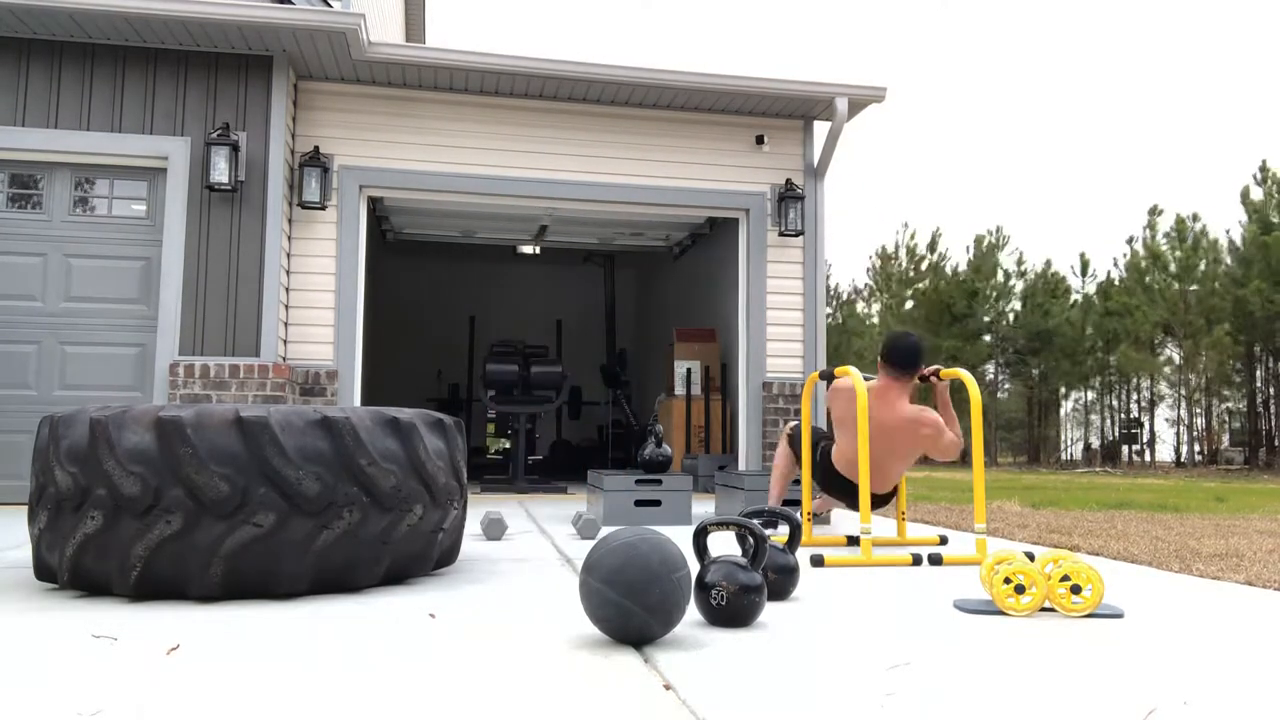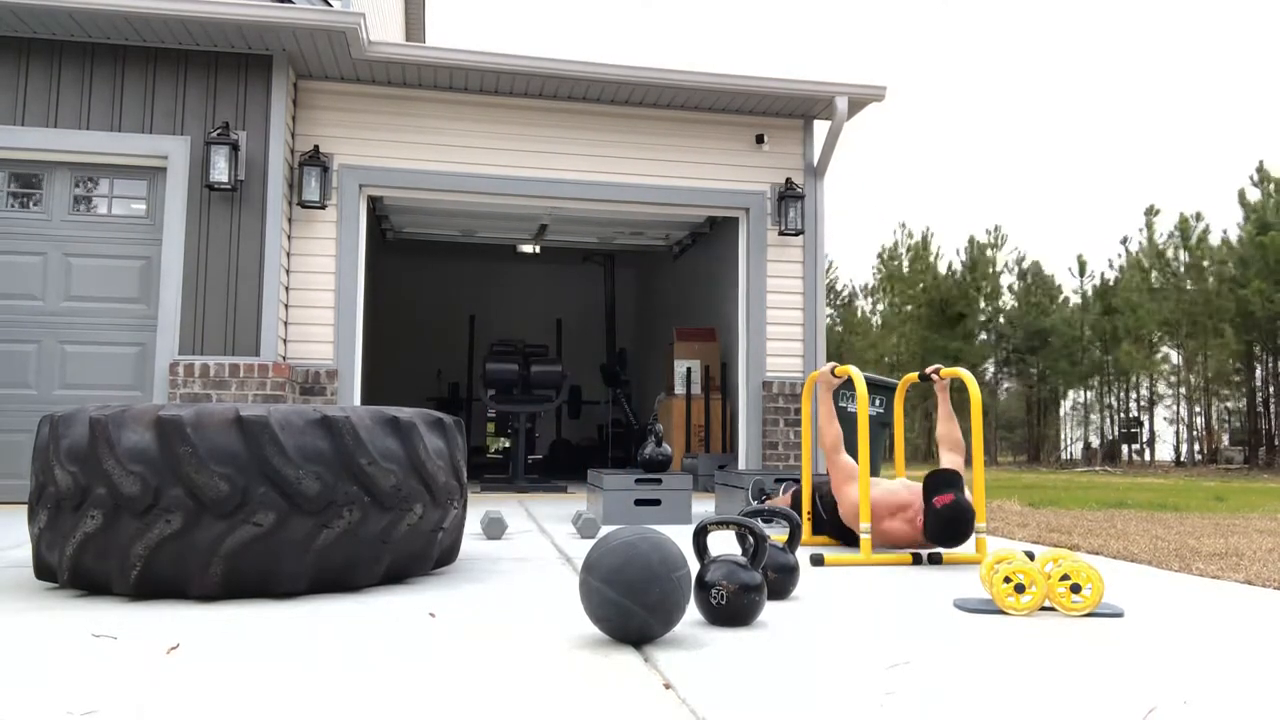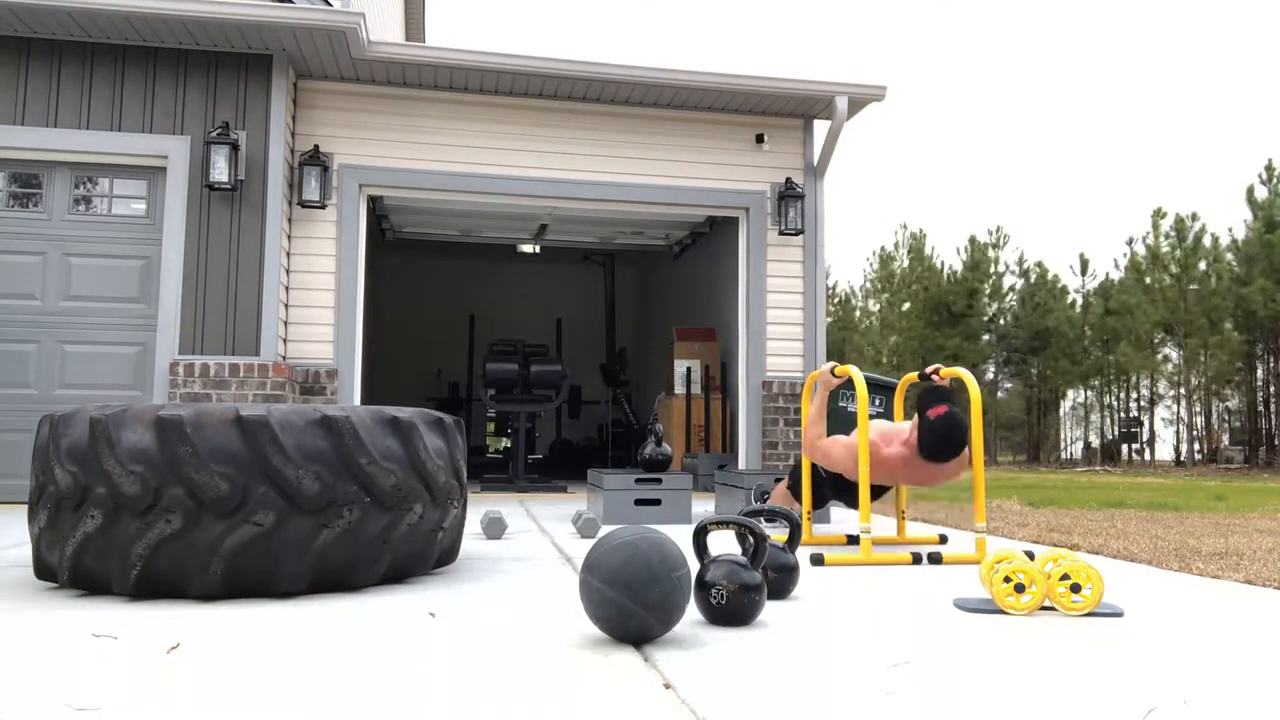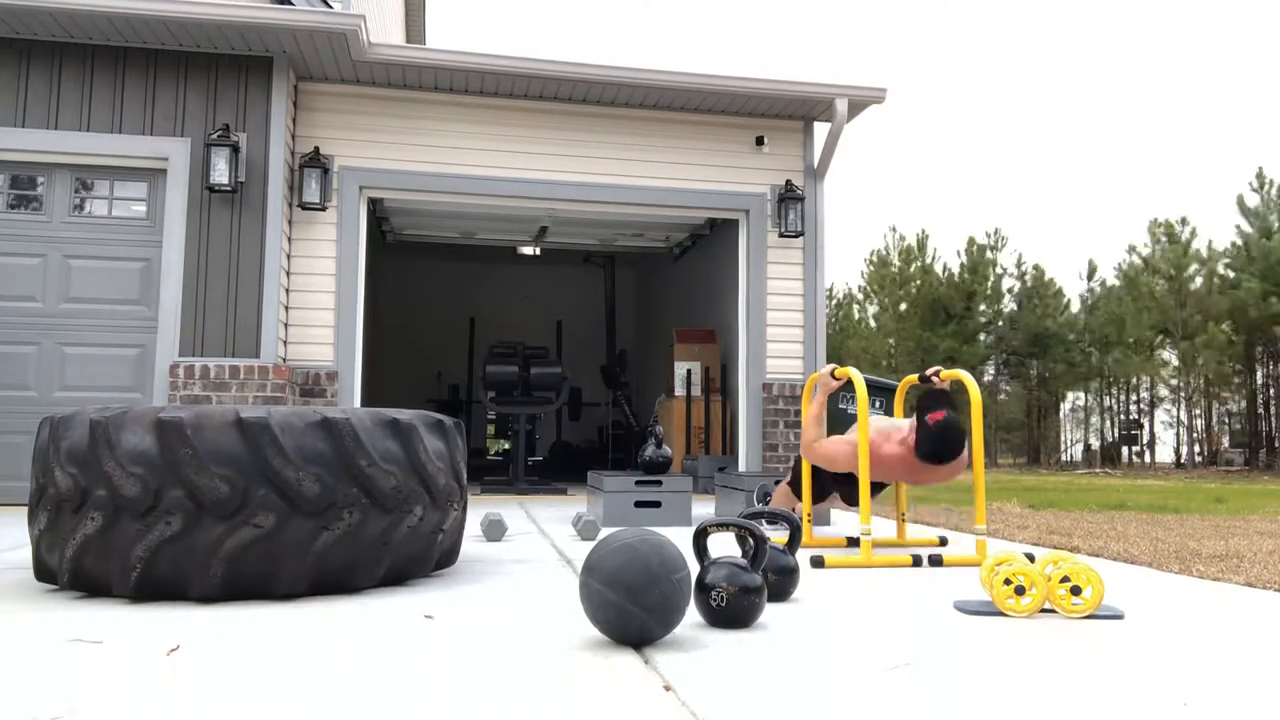
dt=0.5s
person 1, frame 1
left shoulder: (846, 393)
right shoulder: (925, 425)
right elbow: (954, 448)
right wrist: (944, 395)
left hip: (835, 475)
left knee: (791, 432)
person 1, frame 2
right shoulder: (961, 508)
left elbow: (834, 453)
right elbow: (952, 451)
left wrist: (825, 390)
right wrist: (943, 395)
left knee: (796, 497)
left ankle: (767, 506)
person 1, frame 3
left shoulder: (868, 452)
right shoulder: (958, 461)
left elbow: (811, 446)
right elbow: (948, 435)
left wrist: (823, 389)
right wrist: (942, 388)
left hip: (836, 472)
right hip: (870, 486)
person 1, frame 4
right shoulder: (957, 461)
left elbow: (811, 447)
right elbow: (952, 434)
left wrist: (823, 391)
right wrist: (943, 391)
left hip: (837, 467)
right hip: (871, 484)
